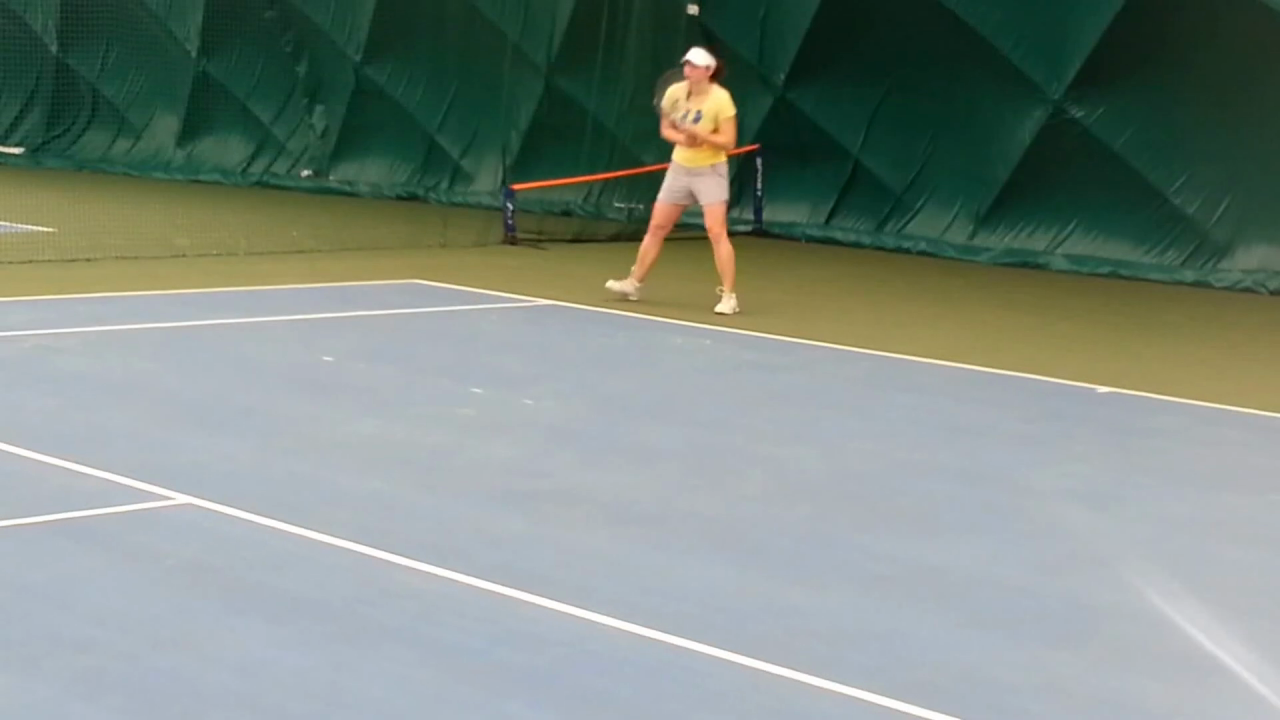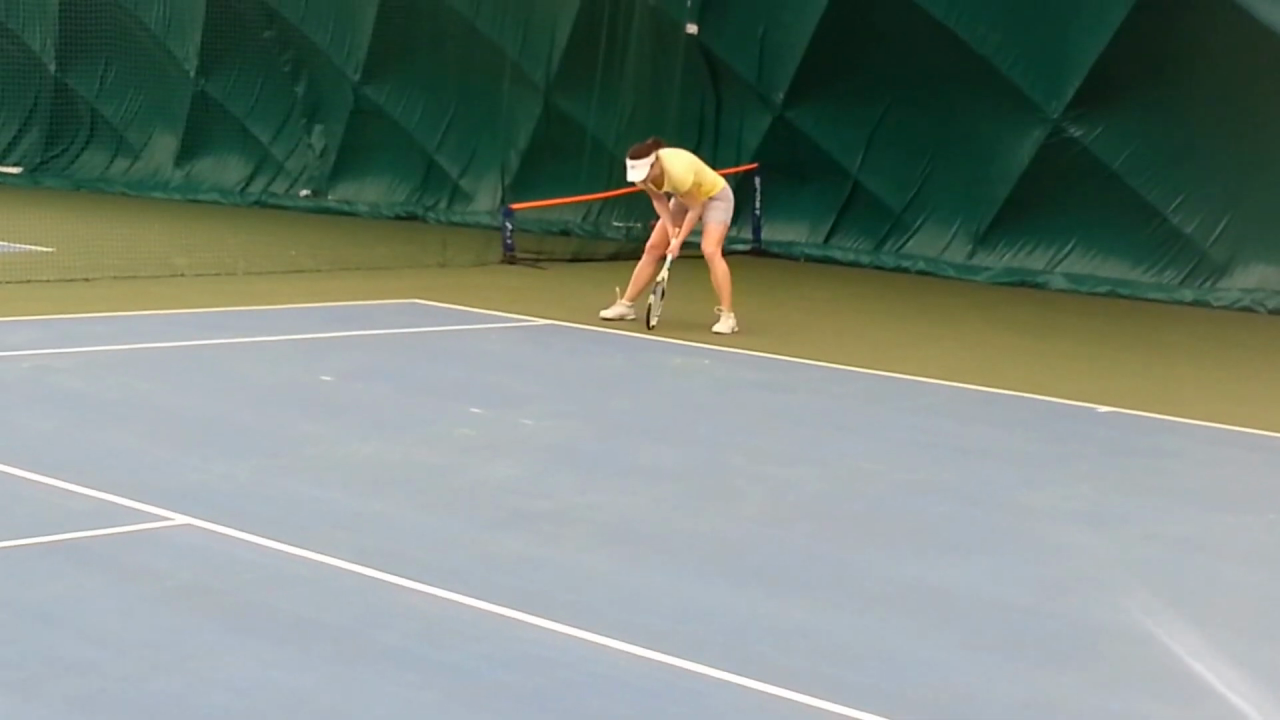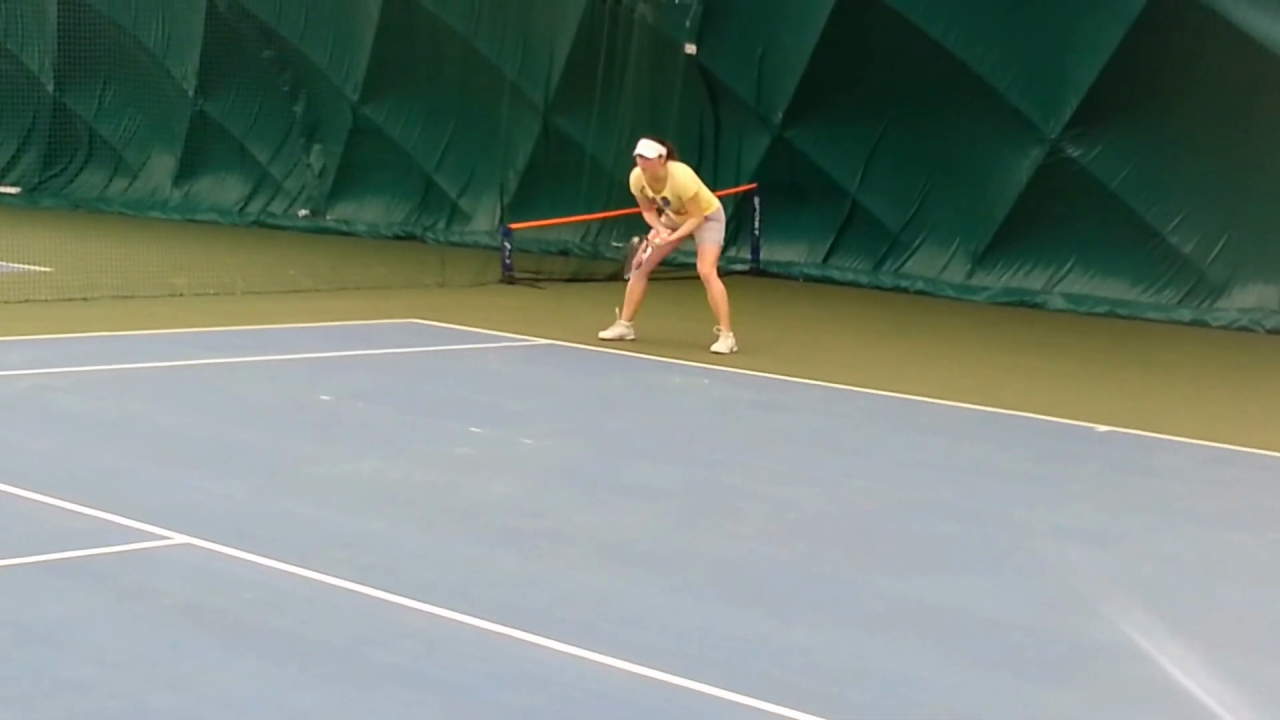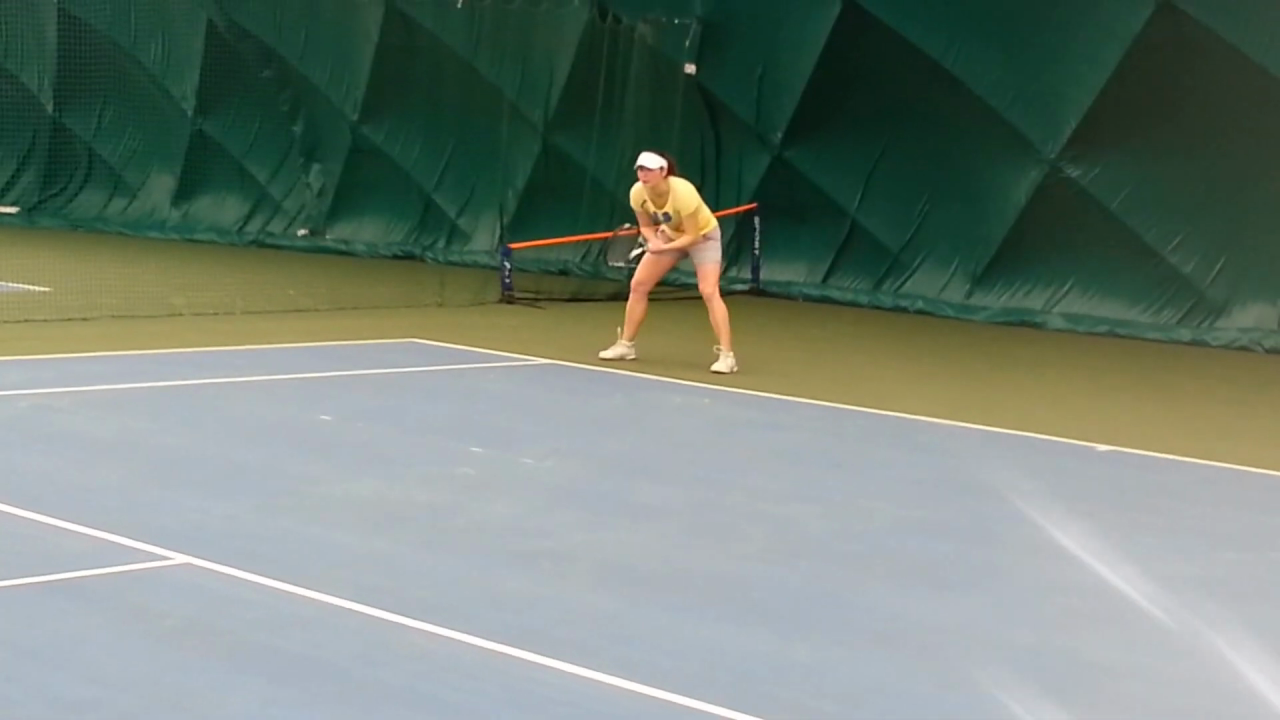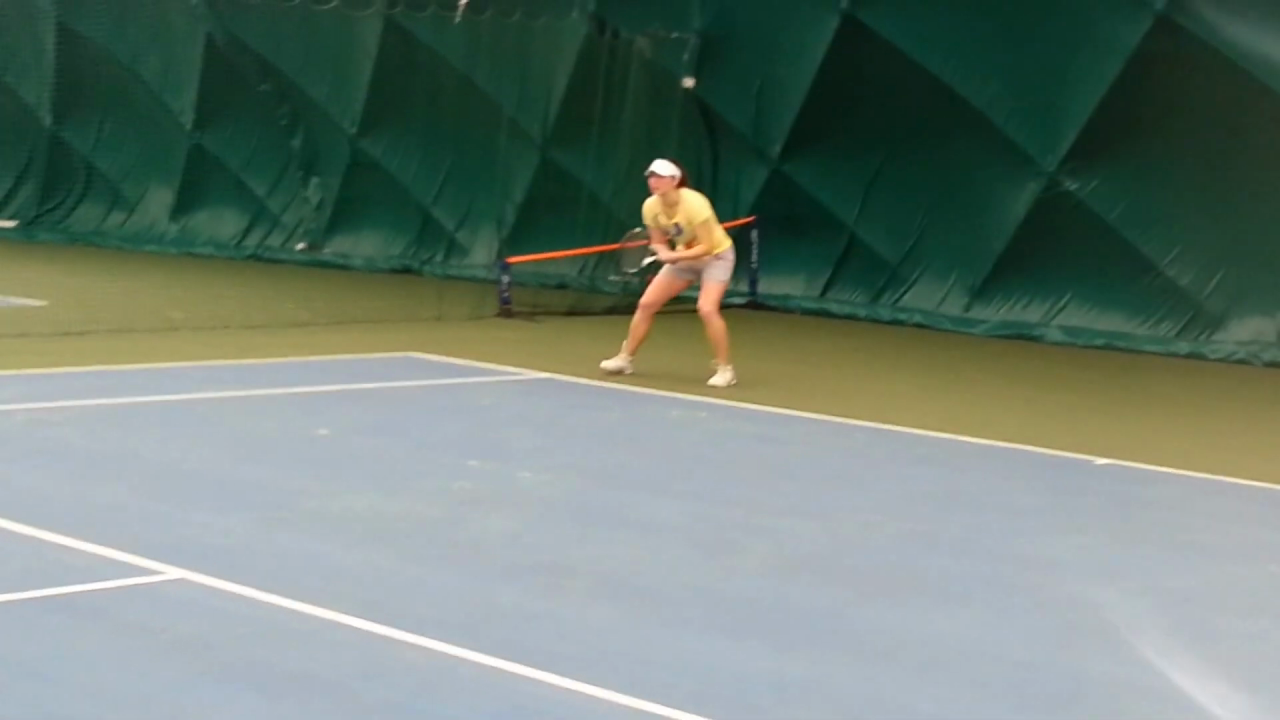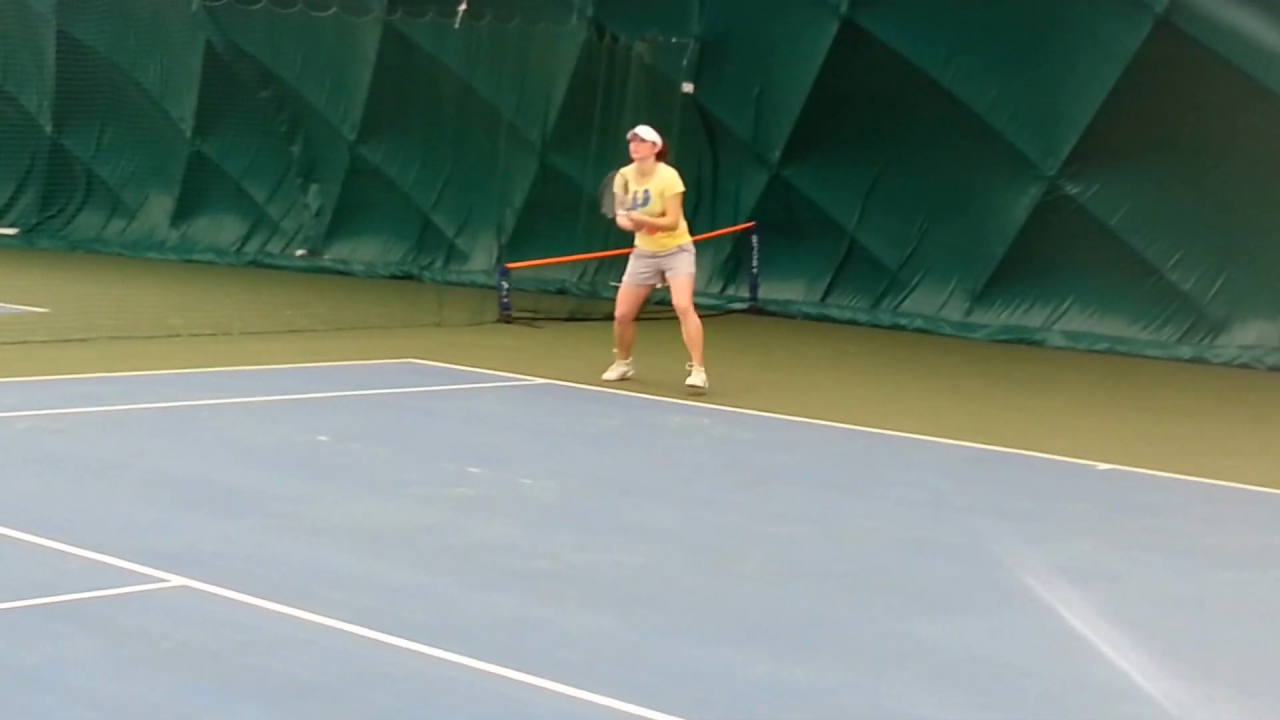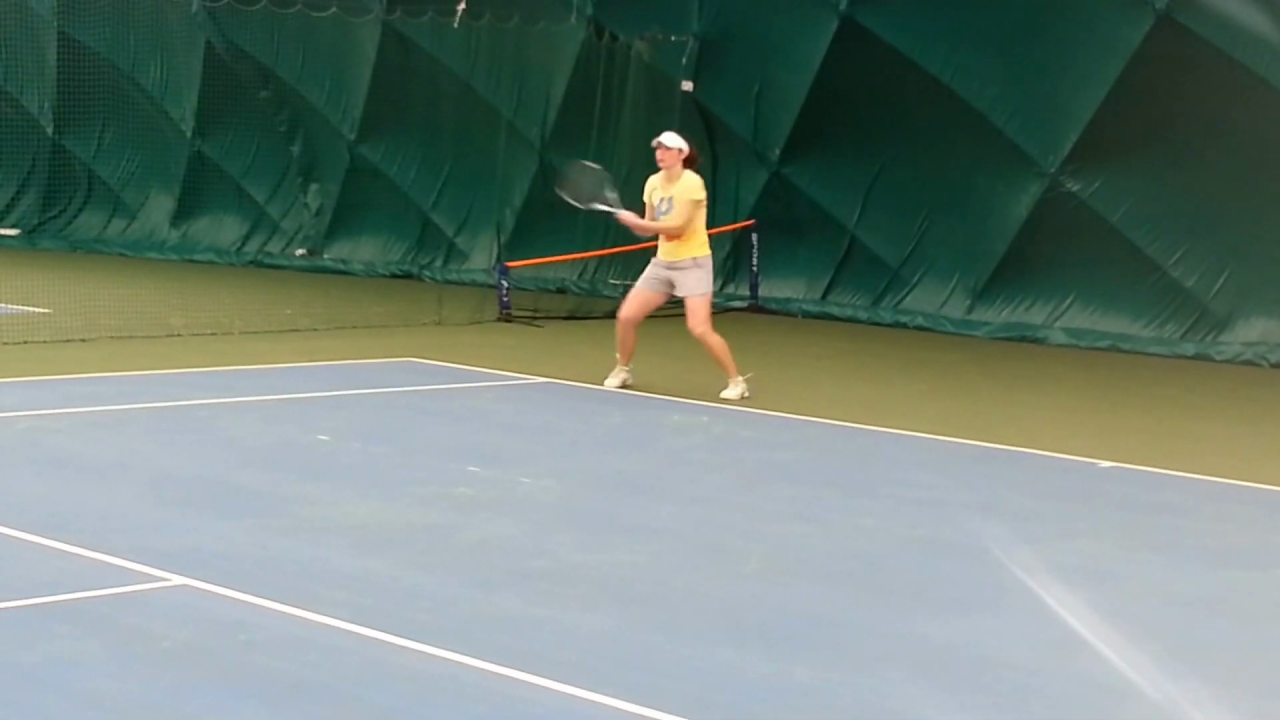
dt=0.7s
person 1, frame 1
left shoulder: (720, 98)
right shoulder: (674, 93)
left elbow: (729, 142)
left wrist: (699, 134)
right wrist: (682, 138)
left hip: (711, 171)
right hip: (680, 169)
left knee: (716, 232)
right knee: (657, 229)
left ankle: (729, 296)
right ankle: (633, 284)
person 1, frame 2
left shoulder: (677, 170)
right shoulder: (639, 171)
left elbow: (696, 207)
right elbow: (659, 200)
left wrist: (679, 241)
right wrist: (670, 226)
left hip: (715, 196)
right hip: (684, 198)
left knee: (710, 251)
right knee: (653, 248)
left ankle: (727, 316)
right ankle: (626, 304)
person 1, frame 3
left shoulder: (681, 177)
right shoulder: (637, 178)
left elbow: (696, 218)
right elbow: (648, 212)
left wrist: (672, 238)
right wrist: (660, 229)
left hip: (707, 217)
right hip: (674, 217)
left knee: (706, 271)
right knee: (639, 264)
left ankle: (726, 335)
right ankle: (625, 324)
person 1, frame 4
left shoulder: (683, 192)
right shoulder: (637, 192)
left elbow: (692, 236)
right elbow: (646, 226)
left wrist: (663, 248)
right wrist: (653, 241)
left hip: (704, 235)
right hip: (670, 234)
left knee: (709, 291)
right knee: (638, 284)
left ankle: (726, 355)
right ankle: (626, 345)
person 1, frame 5
left shoulder: (694, 203)
right shoulder: (650, 206)
left elbow: (707, 247)
right elbow: (658, 243)
left wrist: (675, 256)
right wrist: (664, 253)
left hip: (716, 255)
right hip: (683, 258)
left knee: (707, 309)
right knee: (646, 304)
left ankle: (725, 369)
right ankle: (625, 358)
person 1, frame 6
left shoulder: (668, 177)
right shoulder: (624, 176)
left elbow: (673, 222)
right elbow: (622, 218)
left wrist: (642, 219)
right wrist: (629, 223)
left hip: (676, 250)
right hip: (643, 252)
left knee: (683, 305)
right knee: (622, 314)
left ankle: (697, 369)
right ankle: (623, 363)
person 1, frame 7
left shoulder: (691, 184)
right shoulder: (653, 182)
left elbow: (678, 226)
right elbow: (650, 228)
left wrist: (636, 221)
right wrist: (637, 224)
left hip: (694, 263)
right hip: (663, 262)
left knee: (700, 329)
right knee: (626, 317)
left ankle: (736, 380)
right ankle: (623, 369)
